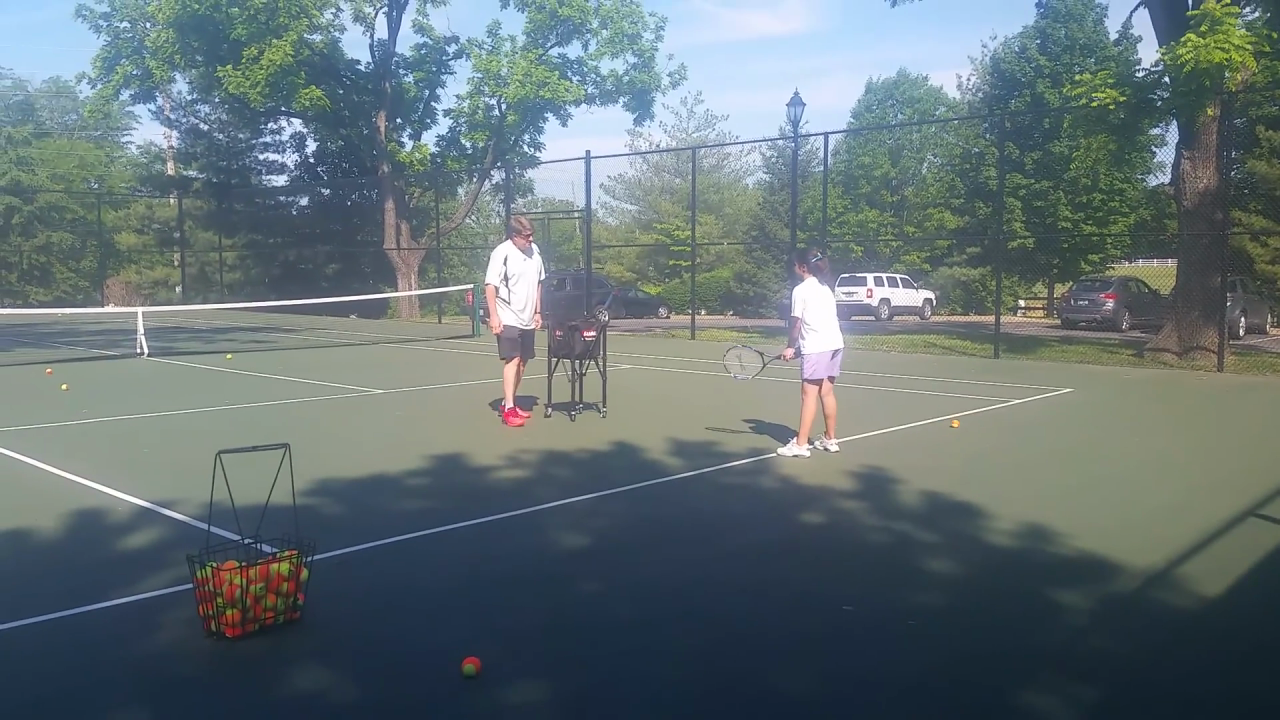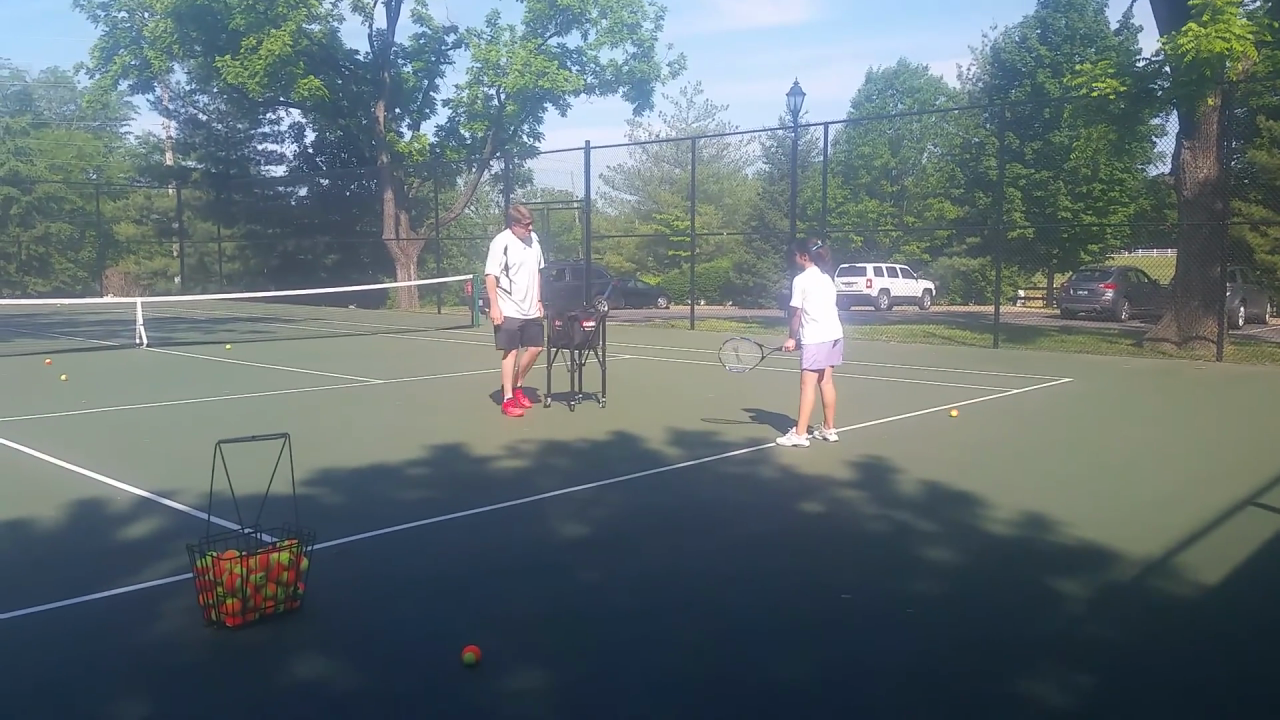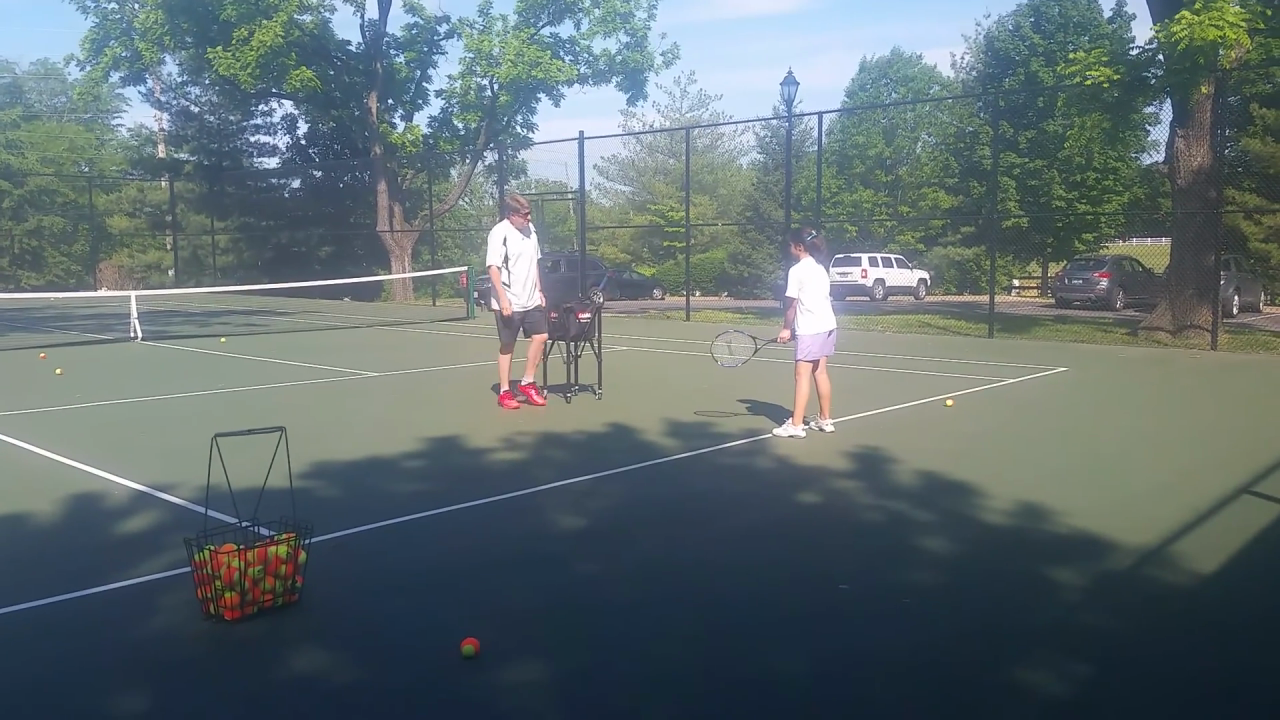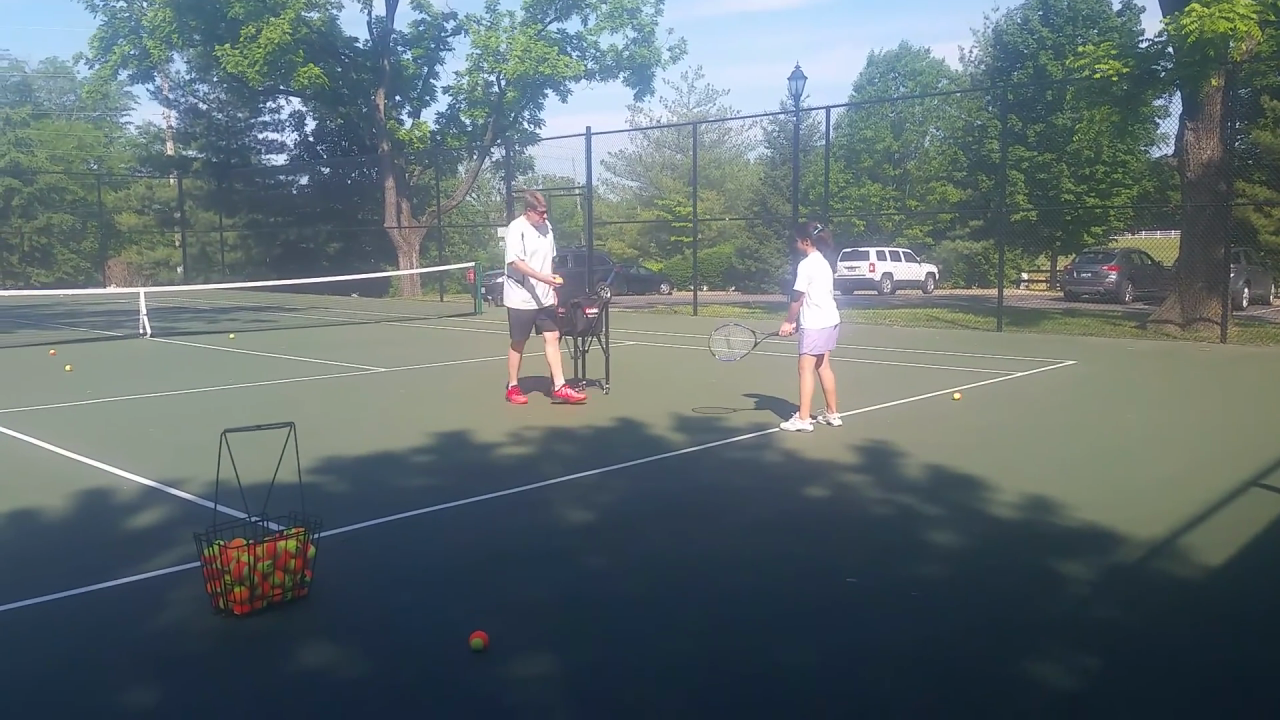
dt=0.2s
person 1, frame 1
left shoulder: (534, 250)
right shoulder: (502, 253)
right elbow: (490, 285)
left wrist: (538, 311)
right wrist: (493, 316)
left hip: (528, 319)
right hip: (508, 319)
left knee: (523, 362)
right knee: (512, 360)
left ankle: (509, 402)
right ankle: (508, 409)
person 1, frame 2
left shoulder: (533, 239)
right shoulder: (501, 242)
right elbow: (491, 276)
left wrist: (539, 300)
right wrist: (494, 307)
left hip: (531, 309)
right hip: (509, 310)
left knee: (535, 348)
right knee: (510, 352)
left ankle: (516, 385)
right ankle: (508, 400)
person 1, frame 3
left shoulder: (530, 229)
right shoulder: (499, 233)
right elbow: (493, 268)
left wrist: (539, 290)
right wrist: (502, 299)
left hip: (530, 299)
right hip: (507, 302)
left knee: (541, 337)
right knee: (507, 346)
left ankle: (527, 383)
right ankle: (504, 392)
person 1, frame 4
left shoulder: (546, 227)
right shoulder: (515, 229)
right elbow: (516, 263)
left wrist: (553, 289)
right wrist: (544, 278)
left hip: (545, 298)
right hip: (521, 298)
left knee: (552, 338)
right knee: (518, 343)
left ankle: (559, 387)
right ankle: (513, 388)
person 2, frame 1
left shoulder: (800, 290)
right shoulder: (825, 288)
left elbow: (797, 323)
right elbow: (825, 319)
left wrist: (791, 347)
right wrist: (800, 346)
left hip: (816, 348)
right hip: (834, 344)
left knee: (809, 395)
right knee: (827, 392)
left ankle: (801, 444)
right ankle: (830, 439)
person 2, frame 2
left shoulder: (801, 279)
right shoulder: (826, 278)
left elbow: (797, 314)
right elbow: (824, 308)
left wrist: (792, 338)
right wrist: (800, 337)
left hip: (816, 338)
right hip: (833, 334)
left knee: (807, 384)
right knee: (826, 381)
left ankle: (800, 433)
right ankle: (828, 429)
person 2, frame 3
left shoulder: (797, 270)
right shoulder: (819, 268)
left elbow: (792, 304)
right elbow: (816, 300)
left wrist: (786, 329)
right wrist: (793, 328)
left hip: (810, 329)
right hip: (826, 325)
left knee: (802, 375)
right knee: (820, 372)
left ankle: (796, 425)
right ankle: (825, 419)
person 2, frame 4
left shoulder: (806, 265)
right shoulder: (822, 262)
left elbow: (798, 299)
left wrist: (788, 322)
right wrist: (795, 322)
left hip: (815, 323)
right hip: (828, 320)
left knee: (805, 368)
right knee: (823, 366)
left ankle: (803, 418)
right ankle: (832, 413)
